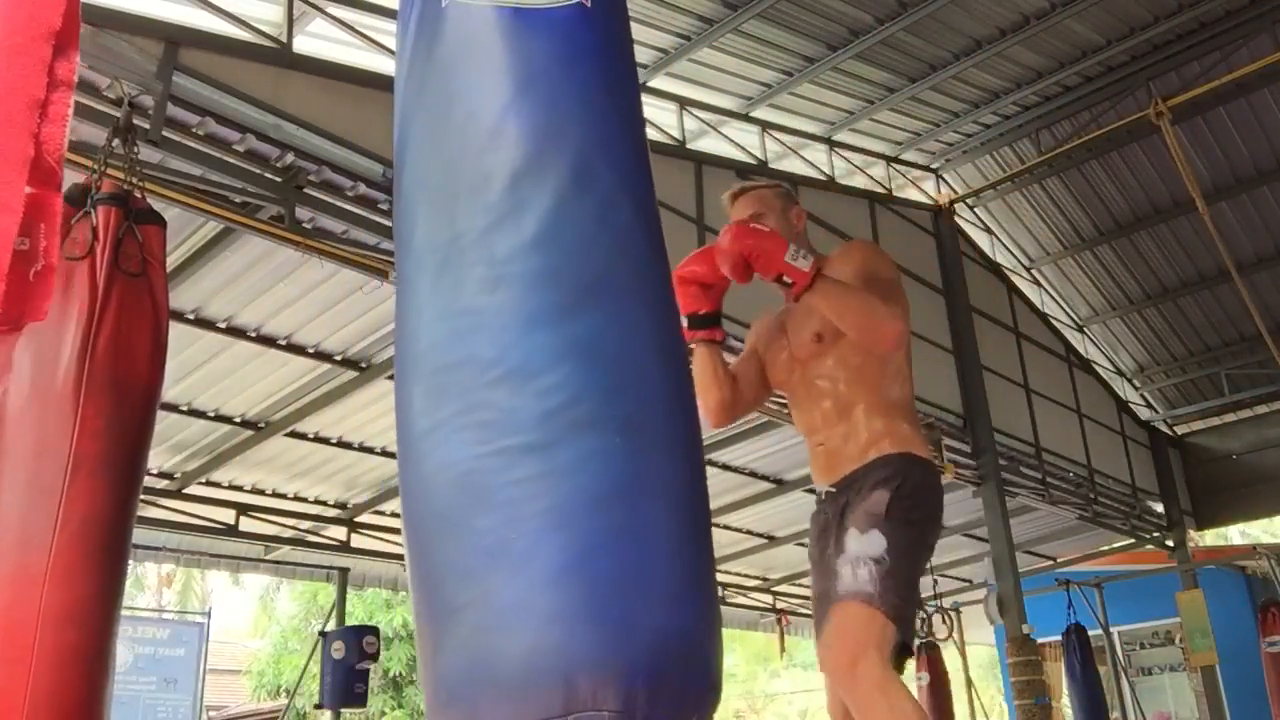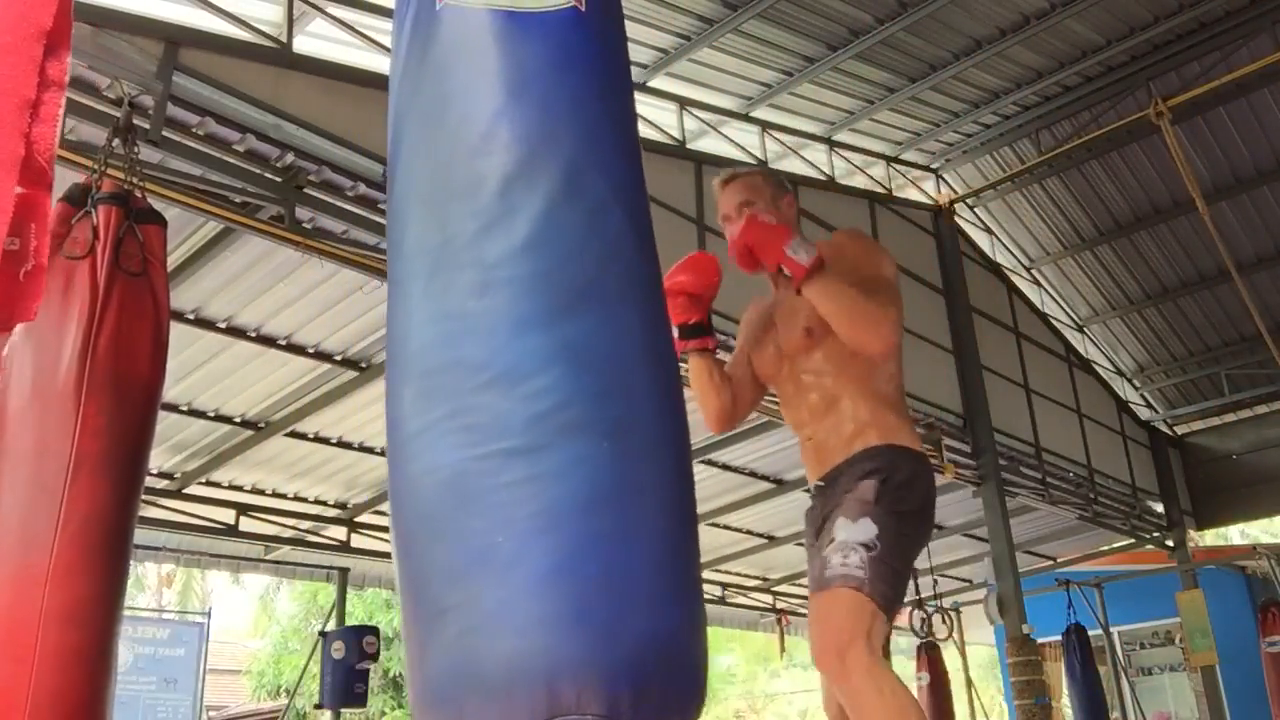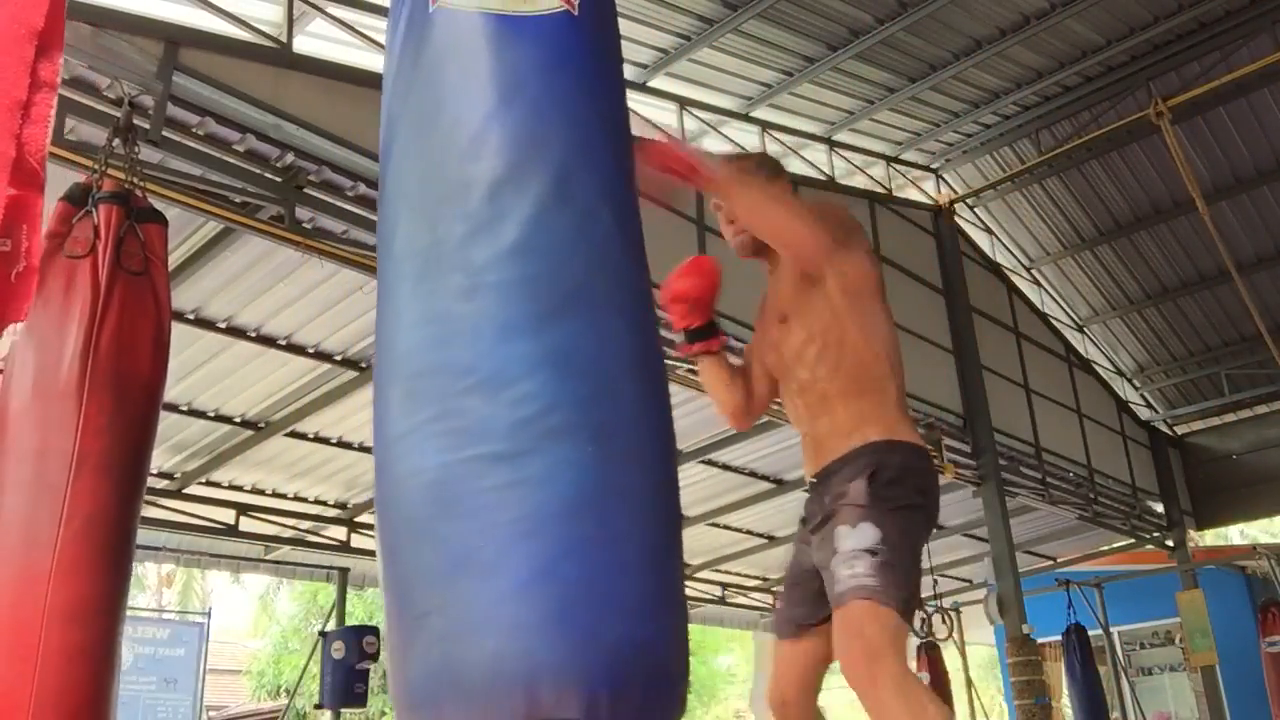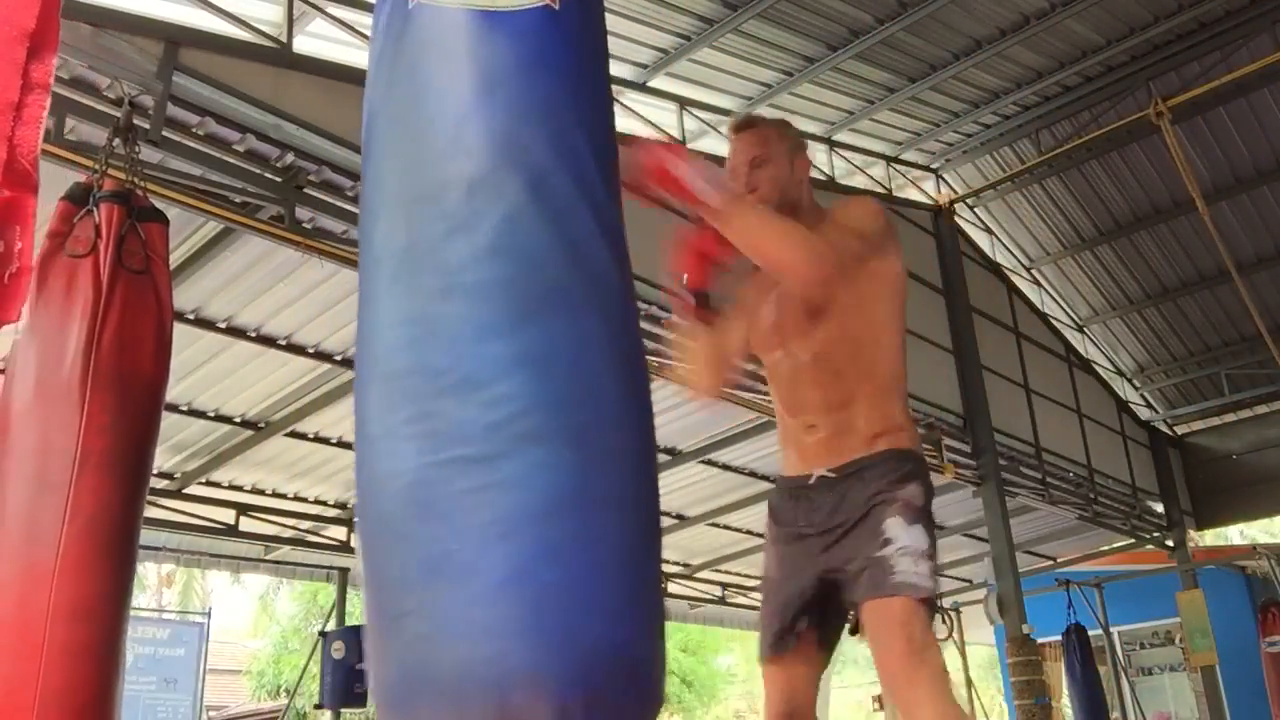
dt=0.1s
person 1, frame 1
left shoulder: (854, 263)
right shoulder: (771, 331)
left elbow: (887, 333)
right elbow: (720, 409)
left wrist: (795, 265)
right wrist: (700, 314)
left hip: (892, 484)
right hip: (838, 508)
left knee: (851, 660)
person 1, frame 2
left shoulder: (846, 251)
right shoulder: (760, 320)
left elbow: (881, 337)
right elbow: (721, 413)
left wrist: (794, 258)
right wrist: (691, 327)
left hip: (881, 475)
right hip: (831, 497)
left knee: (841, 649)
person 1, frame 3
left shoulder: (826, 225)
right shoulder: (773, 305)
left elbow: (815, 239)
right elbow: (741, 410)
left wrist: (704, 167)
right wrist: (697, 329)
left hip: (885, 472)
right hip: (830, 492)
left knee: (870, 655)
person 1, frame 4
left shoulder: (858, 222)
right shoulder: (758, 284)
left elbow: (815, 268)
right elbow: (703, 377)
left wrist: (709, 203)
left hip: (881, 484)
right hip: (798, 505)
left knee: (905, 658)
